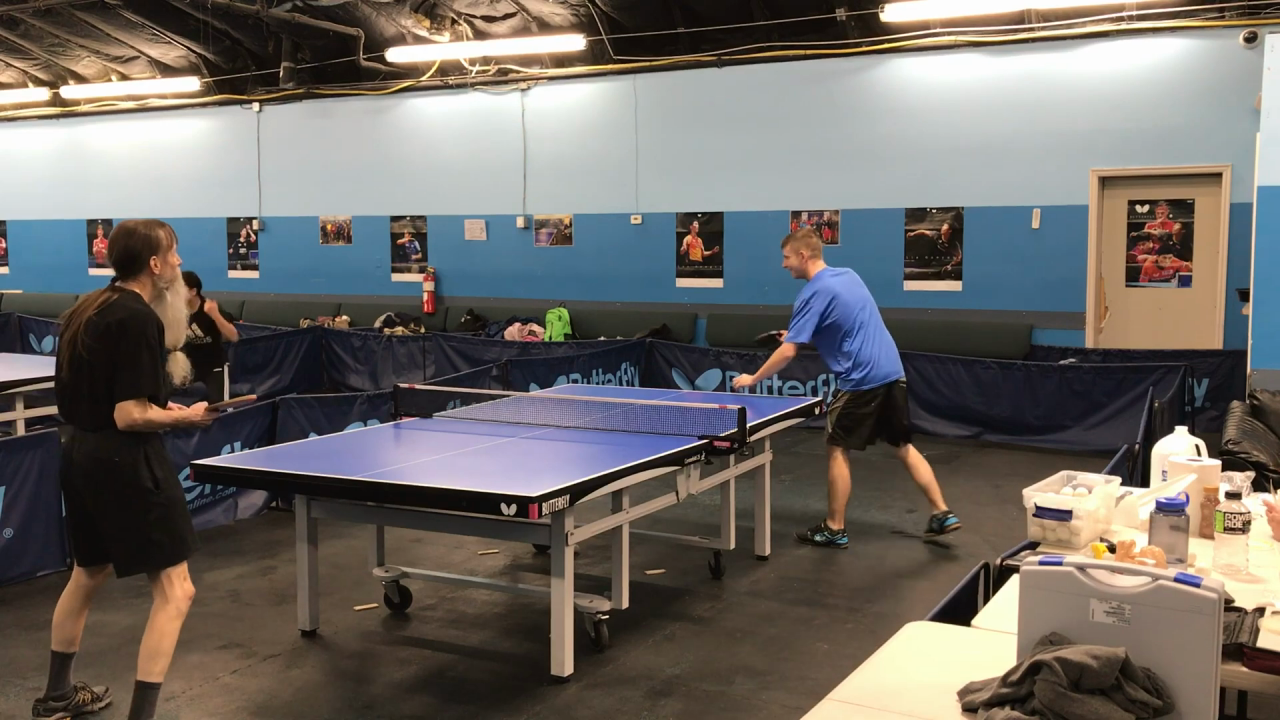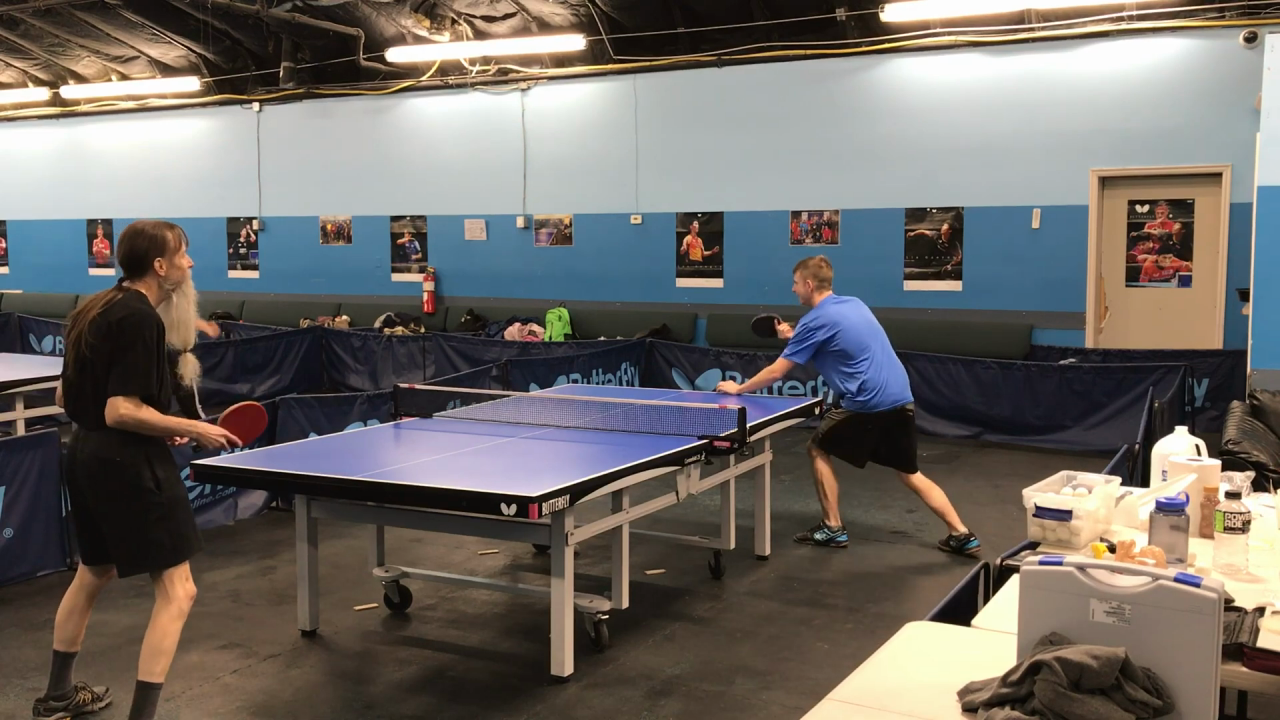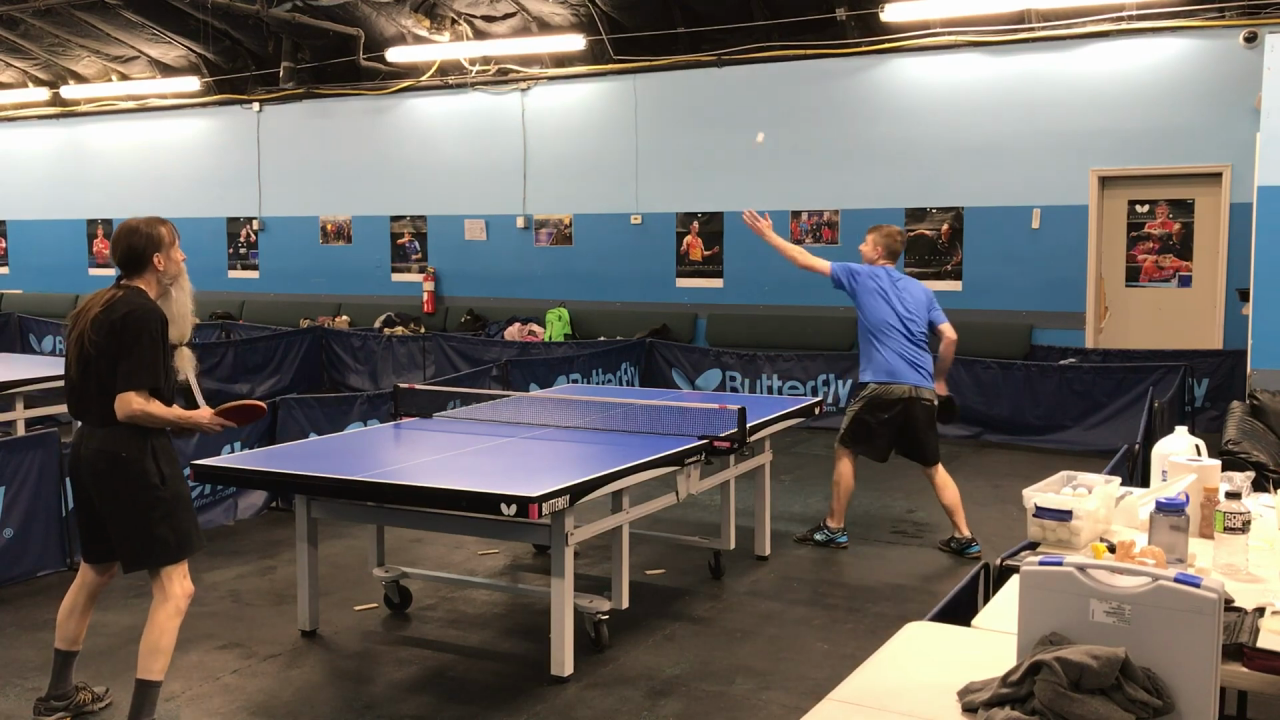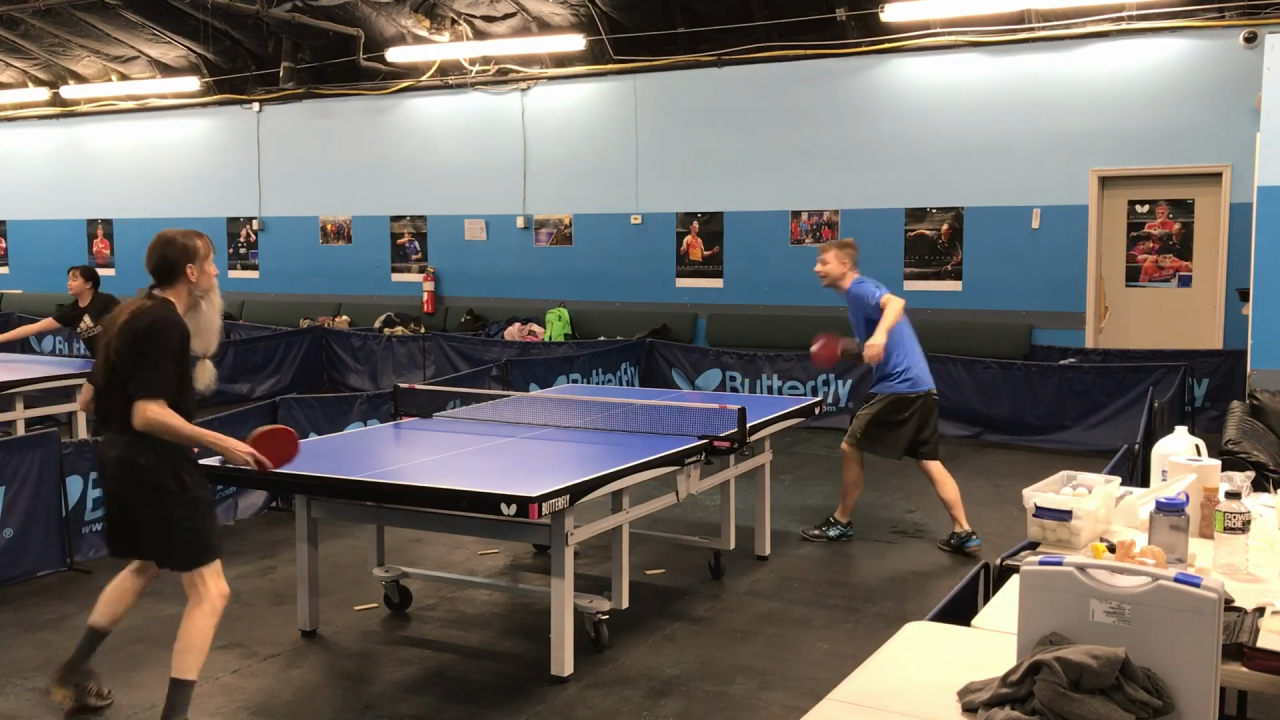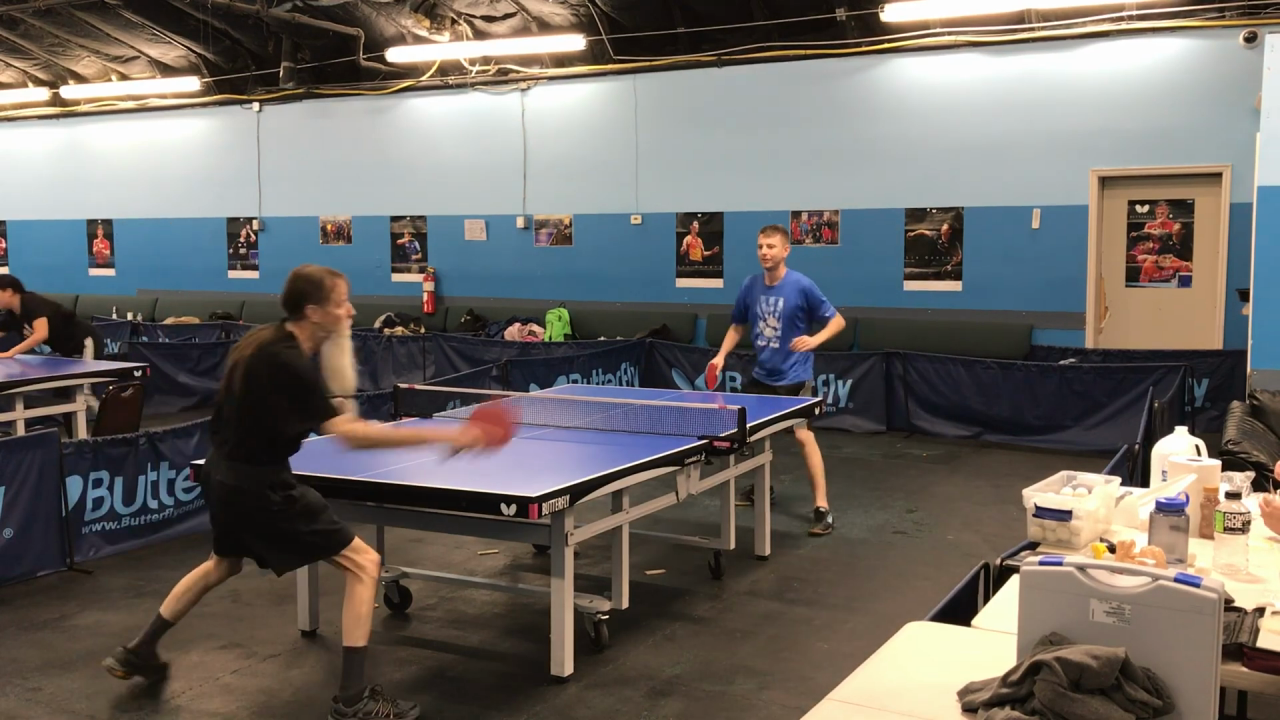
dt=0.7s
person 1, frame 1
left shoulder: (87, 311)
right shoulder: (138, 319)
right elbow: (131, 417)
left wrist: (158, 406)
right wrist: (187, 416)
left hip: (81, 454)
right hip: (125, 461)
left knee: (88, 572)
right knee: (175, 591)
person 1, frame 2
left shoulder: (95, 309)
right shoulder: (140, 320)
left elbow: (65, 397)
right elbow: (121, 412)
right wrist: (193, 429)
left hip: (87, 454)
right hip: (128, 464)
left knee: (93, 572)
right knee: (176, 591)
person 1, frame 3
left shoulder: (96, 308)
right shoulder: (144, 315)
right elbow: (132, 407)
left wrist: (169, 410)
right wrist: (192, 418)
left hip: (91, 450)
right hip: (131, 457)
left knee: (95, 570)
right knee: (174, 589)
person 1, frame 4
left shoulder: (132, 315)
right shoulder: (166, 326)
left elbow: (97, 398)
right elbow: (148, 416)
right wrist: (222, 444)
left hip: (121, 458)
right hip: (154, 465)
left knee: (146, 564)
right knee: (209, 592)
left ankle: (74, 675)
person 1, frame 5
left shoulder: (268, 342)
right shoulder: (286, 363)
right elbow: (350, 432)
left wrist: (327, 406)
right wrist: (439, 435)
left hip: (224, 474)
right hip: (258, 485)
left knee: (223, 562)
right knee: (363, 565)
left ankle: (138, 652)
person 2, frame 1
left shoulder: (813, 293)
right shoulder: (848, 276)
left elbow: (788, 352)
left wrist: (754, 378)
right wrist: (795, 338)
left hip: (860, 380)
right hip: (892, 372)
left knee: (838, 450)
right knee: (904, 447)
left ankle: (834, 530)
right ankle: (942, 513)
person 2, frame 2
left shoulder: (815, 321)
right shoulder: (854, 304)
left elbow: (776, 372)
left wrist: (739, 388)
right wrist: (795, 334)
left hip: (867, 404)
right hip: (901, 399)
left knee: (818, 451)
right knee: (911, 474)
left ankle: (833, 528)
right ankle: (962, 534)
person 2, frame 3
left shoulder: (862, 276)
right shoulder: (922, 291)
left elbow: (807, 260)
right elbow: (950, 338)
left wrist: (767, 234)
right wrist: (939, 379)
left hip: (883, 386)
right hip: (922, 389)
left knee: (845, 451)
right knee: (933, 466)
left ankle: (835, 528)
right ankle: (964, 537)
person 2, frame 4
left shoulder: (861, 290)
right shoulder: (853, 295)
left elbow: (894, 304)
left wrist: (878, 337)
right wrist: (850, 345)
left hip: (897, 387)
right hip: (921, 388)
left knee: (851, 449)
right knee: (929, 461)
left ankle: (841, 522)
right ankle: (963, 532)
person 2, frame 5
left shoulder: (802, 286)
right shoulder: (750, 285)
left elbow: (837, 321)
right elbow: (738, 325)
left wrist: (815, 339)
right wrist: (721, 355)
left hip: (795, 378)
right hip: (762, 376)
left knee: (803, 435)
left ankle: (822, 509)
